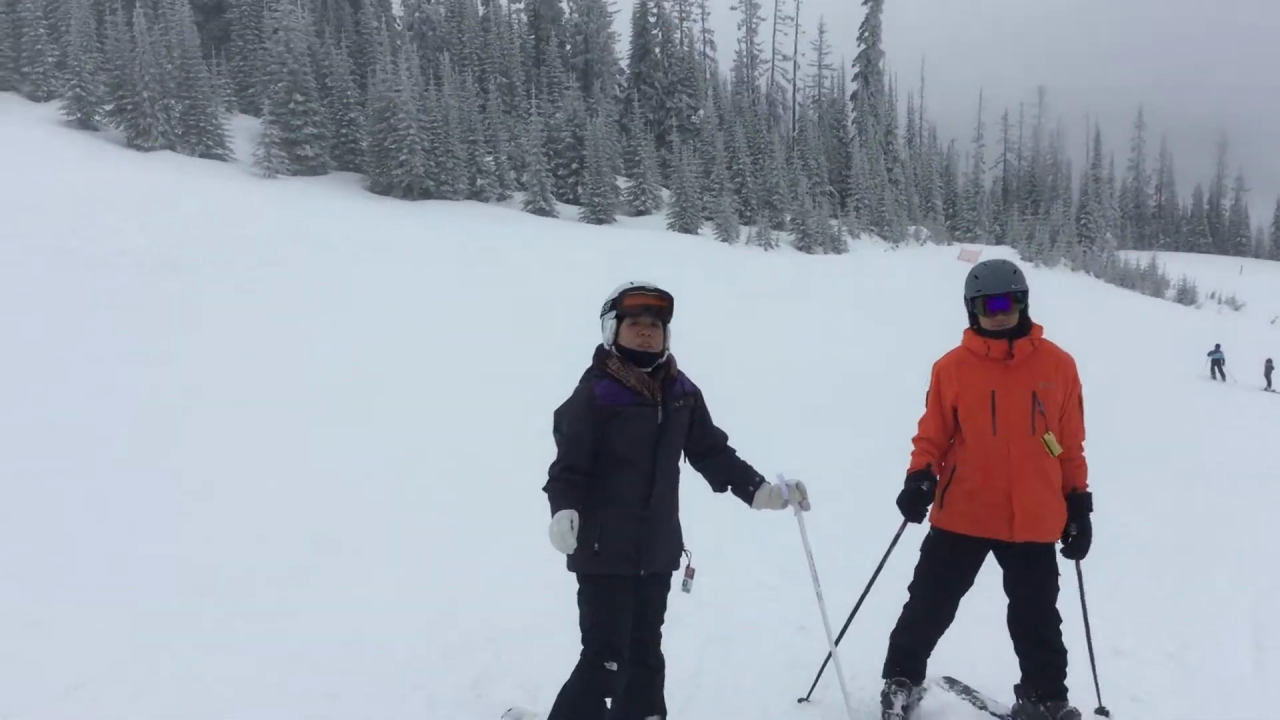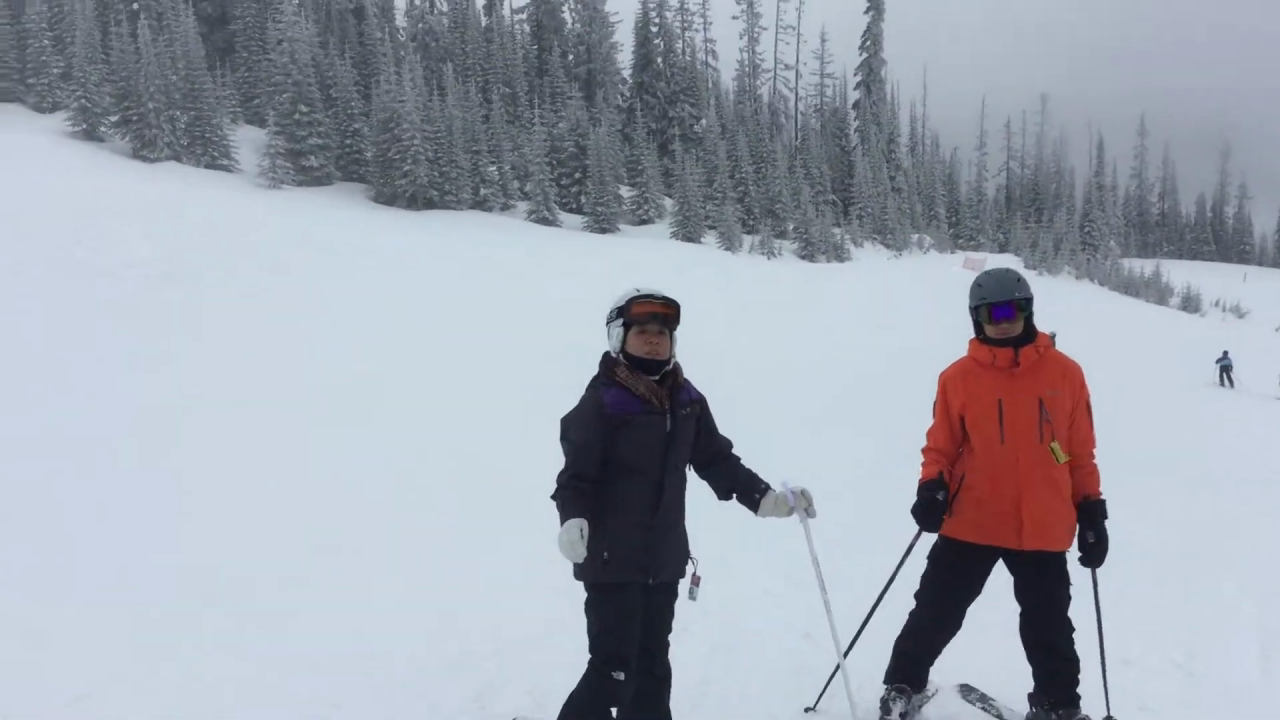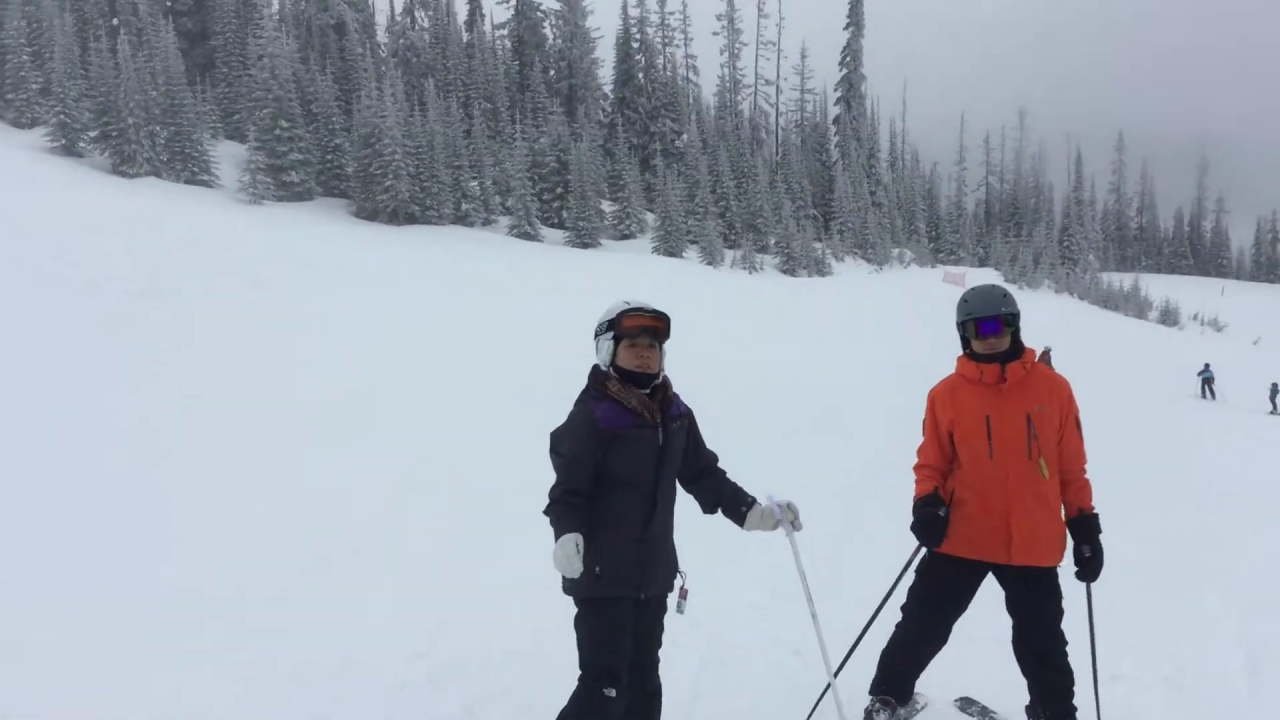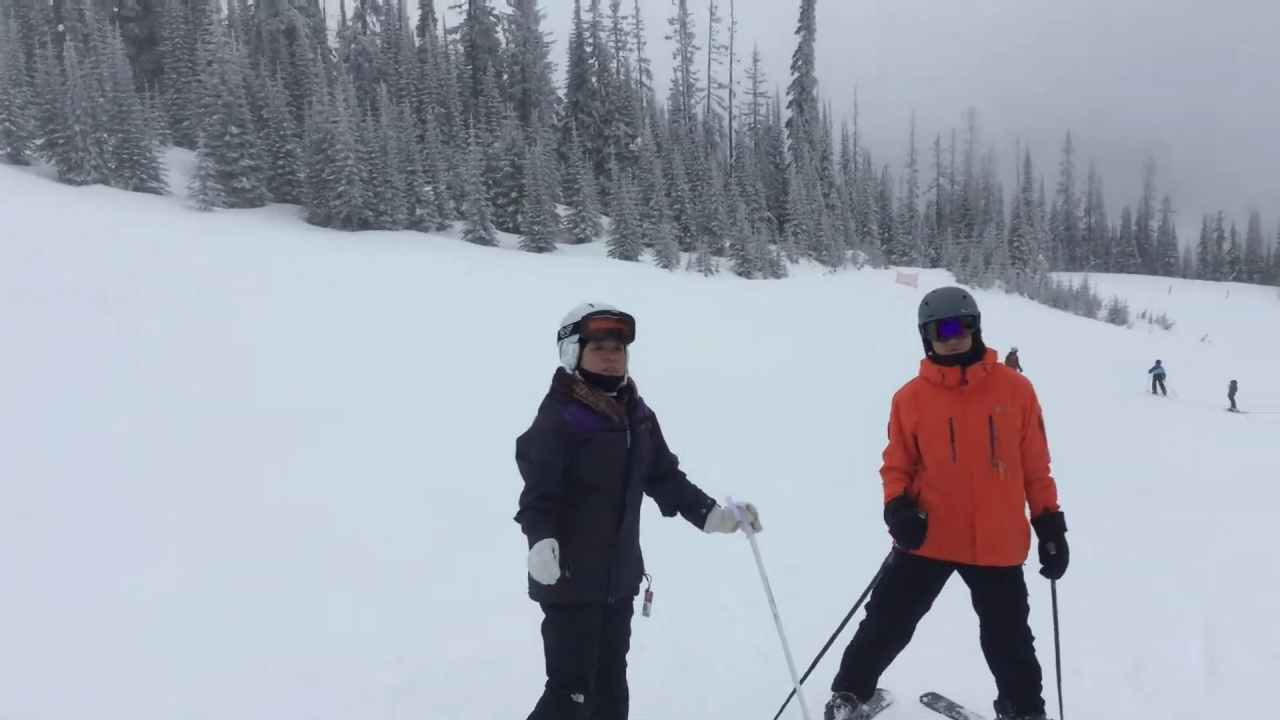
dt=0.1s
person 1, frame 1
left shoulder: (1057, 364)
right shoulder: (952, 367)
left elbow: (1070, 442)
right elbow: (933, 434)
left wrist: (1077, 504)
right wrist: (919, 478)
left hip: (1034, 520)
right hip: (963, 513)
left knee: (1037, 618)
right knee: (930, 603)
right ankle: (902, 679)
person 1, frame 2
left shoulder: (1064, 373)
right shoulder: (958, 378)
left elbow: (1081, 451)
right elbow: (941, 447)
left wrist: (1090, 512)
right wrist: (932, 490)
left hip: (1043, 529)
right hip: (972, 523)
left knee: (1049, 627)
right knee: (937, 611)
person 1, frame 3
left shoulder: (1052, 388)
right shoulder: (947, 394)
left elbow: (1072, 466)
right elbow: (933, 463)
left wrist: (1084, 525)
right wrist: (927, 504)
left hip: (1032, 543)
right hip: (961, 538)
left knee: (1042, 640)
right knee: (924, 624)
person 1, frame 4
left shoulder: (1014, 389)
right shoulder: (911, 397)
left elbow: (1035, 463)
right elbow: (897, 464)
left wrist: (1049, 522)
right wrist: (899, 507)
left hip: (998, 541)
right hip: (929, 537)
left knee: (1008, 635)
right knee: (888, 621)
person 2, frame 1
left shoulder: (680, 392)
right shoulder: (595, 393)
left elbow: (712, 452)
right elbow: (569, 466)
left wrist: (760, 490)
right wrist: (564, 511)
left hip: (657, 548)
right hip: (603, 550)
left knee: (645, 651)
right knee: (605, 661)
person 2, frame 2
left shoulder: (686, 400)
right shoulder: (602, 401)
left elbow: (717, 460)
right elbow: (577, 476)
left wrist: (766, 498)
right wrist: (574, 521)
left hip: (664, 556)
right hip: (610, 557)
left knee: (653, 661)
right knee: (612, 669)
person 2, frame 3
left shoulder: (674, 413)
right shoulder: (592, 414)
left elbow: (703, 474)
right elbow: (569, 490)
left wrist: (752, 511)
right wrist: (568, 535)
left hip: (653, 572)
right hip: (601, 573)
left knee: (642, 677)
right knee: (604, 685)
person 2, frame 4
left shoulder: (638, 415)
right shoulder: (557, 419)
left elbow: (664, 478)
right elbow: (539, 495)
left wrist: (712, 513)
right wrist: (541, 540)
left hip: (619, 574)
right hip: (570, 577)
left knee: (610, 680)
